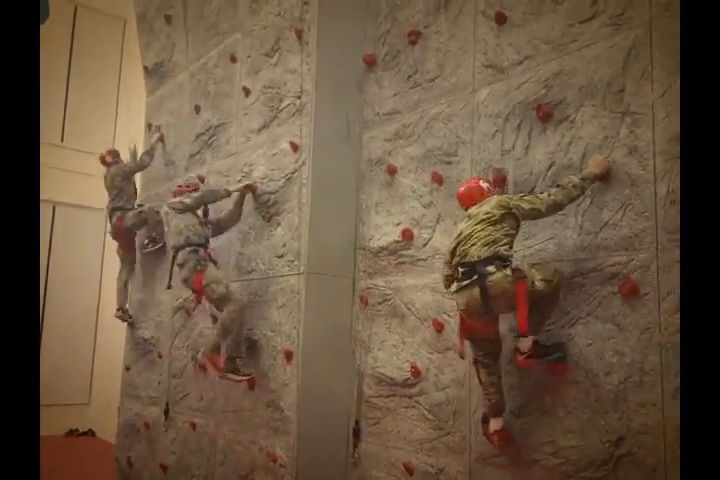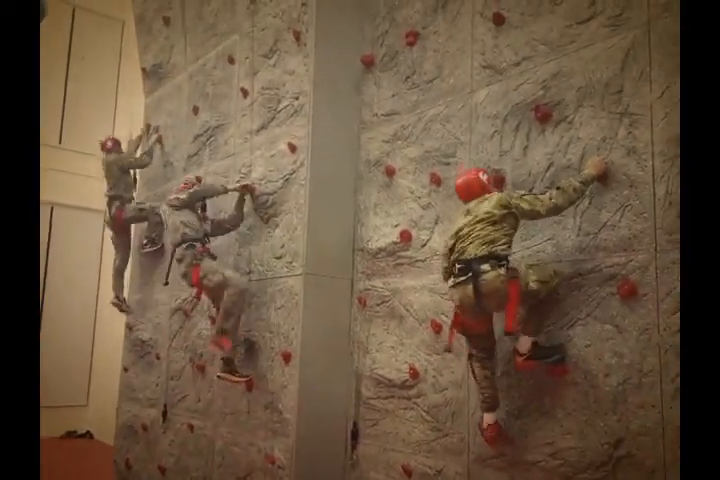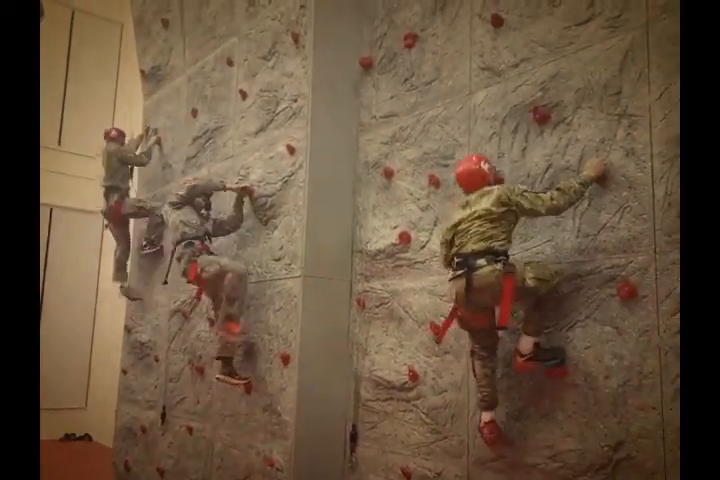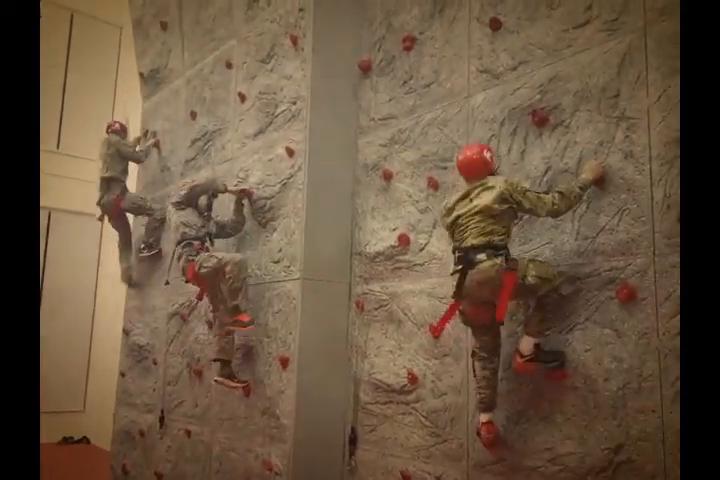
dt=0.1s
person 1, frame 1
left shoulder: (461, 229)
right shoulder: (502, 203)
left elbow: (448, 278)
right elbow: (553, 200)
right wrist: (590, 173)
left hip: (468, 297)
right hip: (498, 282)
left knee: (486, 358)
right knee: (550, 279)
left ankle: (495, 426)
right ankle: (526, 347)
person 1, frame 2
left shoulder: (460, 224)
right shoulder: (502, 200)
left elbow: (446, 270)
right elbow: (553, 202)
right wrist: (589, 175)
left hip: (462, 292)
right hip: (493, 281)
left knee: (481, 353)
right knee: (548, 280)
left ankle: (490, 421)
right ankle: (525, 349)
person 1, frame 3
left shoulder: (455, 215)
right shoulder: (503, 193)
left elbow: (446, 257)
right elbow: (552, 203)
right wrist: (586, 177)
left hip: (463, 286)
right hip: (491, 275)
left knee: (482, 350)
right knee: (547, 280)
left ankle: (488, 421)
right ankle: (526, 351)
person 1, frame 4
left shoulder: (453, 204)
right shoulder: (504, 186)
right elbow: (552, 205)
right wrist: (586, 178)
left hip: (464, 279)
right hip: (491, 269)
left knee: (485, 349)
right knee: (552, 280)
left ankle: (485, 422)
right ankle: (527, 352)
person 2, frame 1
left shoulder: (200, 222)
right shoulder: (172, 206)
left elbow: (229, 221)
right elbow: (203, 196)
left wrist: (240, 196)
right wrist: (232, 189)
left hip: (202, 265)
right hip: (195, 265)
left knee: (231, 307)
right knee: (236, 303)
left ankle: (230, 363)
right ankle: (212, 352)
person 2, frame 2
left shoulder: (202, 220)
right shoulder: (173, 203)
left elbow: (231, 223)
right elbow: (201, 191)
left wrist: (241, 198)
right wrist: (229, 188)
left hip: (202, 260)
right hip: (193, 260)
left knee: (228, 309)
right knee: (238, 284)
left ankle: (227, 365)
right ankle: (221, 335)
person 2, frame 3
left shoulder: (206, 220)
right shoulder: (175, 205)
left elbow: (233, 224)
right elbow: (197, 186)
left wrist: (239, 199)
right wrist: (227, 187)
left hip: (203, 262)
right hip: (193, 258)
left knee: (223, 310)
right knee: (237, 270)
left ankle: (227, 367)
right ankle: (229, 319)
person 2, frame 4
left shoulder: (209, 222)
right shoulder: (178, 205)
left elbow: (235, 227)
right elbow: (199, 186)
left wrist: (239, 201)
right wrist: (227, 188)
left hip: (203, 261)
right hip: (192, 258)
left knee: (222, 312)
right knee: (236, 260)
left ankle: (225, 369)
right ankle: (236, 312)
person 3, frame 1
left shoulder: (111, 173)
right shoulder: (118, 170)
left elbow: (132, 162)
right elbow: (143, 163)
right wrist: (155, 140)
left hip: (118, 222)
right hip: (122, 219)
left knee: (127, 267)
right knee: (154, 210)
left ankle: (121, 307)
right ankle: (152, 241)
person 3, frame 2
left shoulder: (112, 161)
right shoulder: (115, 159)
left elbow: (129, 152)
right elbow: (143, 161)
left wrist: (143, 136)
right wrist: (153, 140)
left hip: (115, 213)
right hip: (120, 209)
left knee: (121, 257)
right knee: (156, 210)
left ankle: (118, 296)
right ankle: (151, 241)
person 3, frame 3
left shoulder: (109, 151)
right shoulder: (114, 148)
left elbow: (128, 149)
right elbow: (140, 160)
left wrist: (141, 138)
right wrist: (152, 142)
left hip: (111, 204)
right hip: (117, 201)
left knee: (122, 247)
right knee: (156, 209)
left ankle: (123, 285)
right ankle: (150, 242)
person 3, frame 4
left shoulder: (108, 144)
right shoulder: (114, 140)
left elbow: (126, 150)
right elbow: (138, 158)
left wrist: (137, 142)
right wrist: (149, 144)
left hip: (106, 197)
right hip: (116, 194)
left knee: (124, 236)
right knee: (157, 212)
left ankle: (126, 271)
right ankle: (148, 245)
